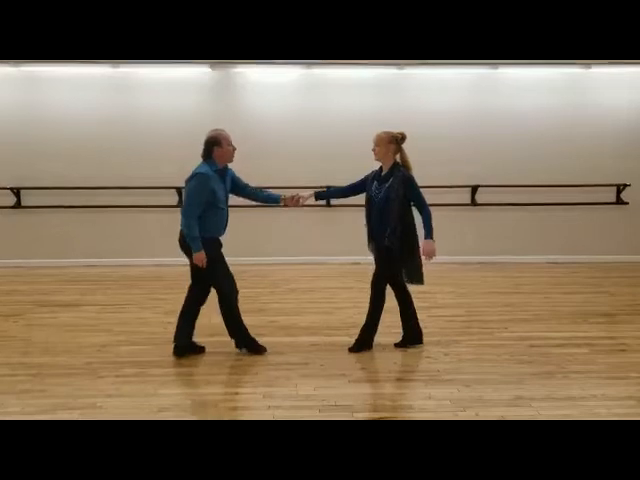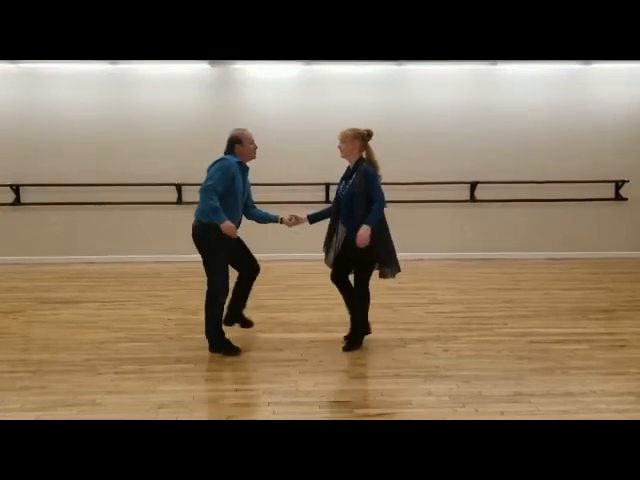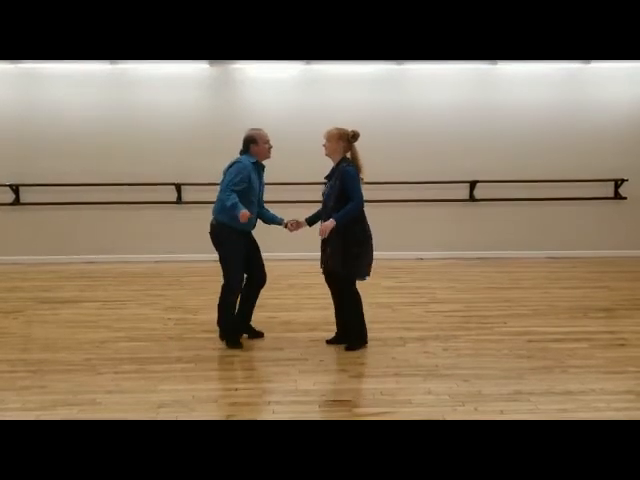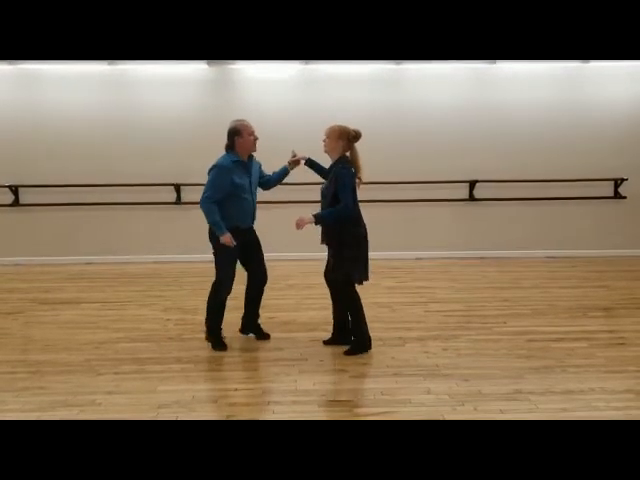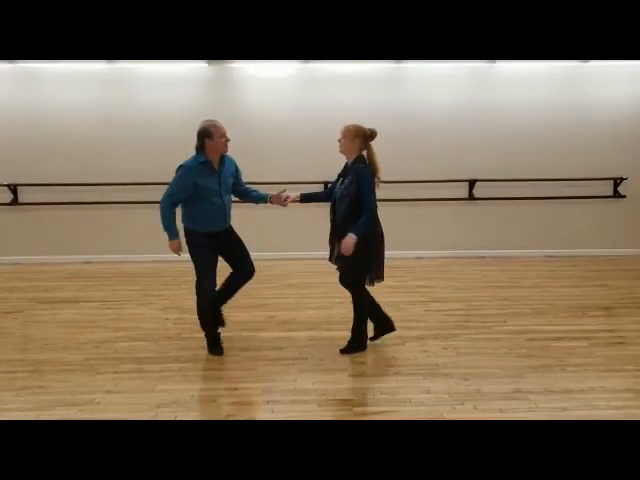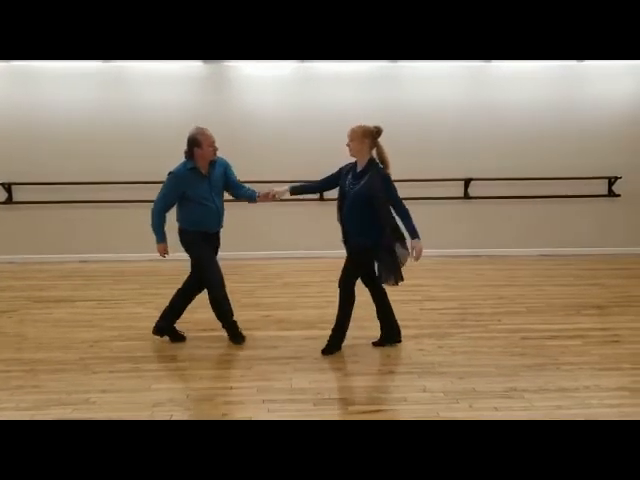
dt=0.7s
person 1, frame 1
left shoulder: (225, 173)
right shoulder: (202, 176)
left elbow: (249, 192)
right elbow: (189, 214)
left wrist: (281, 200)
right wrist: (196, 248)
left hip: (207, 240)
right hip: (199, 242)
left knee: (199, 290)
right knee: (227, 288)
left ankle: (182, 343)
right ankle: (242, 339)
person 1, frame 2
left shoulder: (242, 174)
right shoulder: (225, 166)
left elbow: (250, 210)
right elbow: (207, 194)
left wrist: (279, 219)
right wrist: (222, 221)
left hip: (225, 234)
right hip: (209, 232)
left knee: (251, 268)
right knee: (219, 283)
left ankle: (234, 314)
right ankle: (216, 340)
person 1, frame 3
left shoulder: (258, 171)
right shoulder: (241, 167)
left elbow: (259, 210)
right elbow: (226, 195)
left wrist: (282, 222)
right wrist: (238, 210)
left hip: (243, 233)
right hip: (226, 231)
left knee: (258, 277)
right knee: (234, 281)
left ankle: (241, 323)
right ankle: (227, 331)
person 1, frame 4
left shoulder: (252, 163)
right shoulder: (223, 167)
left elbow: (265, 182)
right elbow: (207, 202)
left wrist: (287, 169)
right wrist: (221, 232)
left hip: (247, 231)
right hip: (226, 234)
left knee: (259, 275)
right knee: (224, 282)
left ankle: (250, 323)
right ankle: (213, 332)
person 1, frame 5
left shoulder: (229, 163)
right shoulder: (189, 169)
left elbow: (242, 191)
right elbow: (168, 203)
left wrist: (269, 198)
right wrist: (173, 236)
left hip: (224, 231)
right hip: (199, 236)
left knee: (245, 270)
right knee: (206, 284)
left ankle: (209, 307)
right ankle: (212, 335)
person 1, frame 6
left shoulder: (221, 165)
right shoulder: (179, 175)
left elbow: (236, 188)
right elbow: (159, 208)
left wrist: (257, 196)
right wrist: (161, 239)
left hip: (213, 234)
right hip: (193, 235)
left knee: (198, 280)
right knee: (215, 280)
left ankle: (164, 324)
right ankle: (230, 326)
person 2, frame 1
left shoulder: (403, 178)
right shoulder: (374, 177)
left elbow: (423, 208)
right elbow: (346, 191)
left wrist: (428, 238)
right wrist: (314, 195)
left hip: (398, 243)
right hip: (382, 242)
left knee: (377, 285)
right knee: (397, 285)
left ankle: (366, 339)
right ankle: (413, 335)
person 2, frame 2
left shoulder: (367, 171)
right shoulder: (348, 174)
left elbow: (379, 202)
right elbow: (336, 208)
left wrist: (368, 226)
right wrist: (306, 219)
left hip: (366, 239)
right hip: (348, 239)
left knee: (360, 284)
right knee: (338, 276)
left ankle: (357, 335)
right ankle: (361, 325)
person 2, frame 3
left shoulder: (348, 170)
right shoulder: (336, 171)
left elbow: (357, 202)
left wrist: (334, 221)
right wrist: (306, 221)
left hip: (352, 237)
right hip: (338, 238)
left knee: (346, 284)
right knee: (333, 280)
left ankle: (359, 336)
right ankle: (345, 332)
person 2, frame 4
left shoulder: (344, 171)
right shoulder: (337, 167)
left elbow: (346, 207)
left wrist: (313, 218)
right wrist: (306, 161)
left hip: (349, 236)
right hip: (339, 236)
left knee: (345, 285)
right knee: (332, 279)
left ankle: (362, 340)
right ankle: (342, 332)
person 2, frame 5
left shoulder: (363, 171)
right shoulder: (347, 170)
left elbow: (370, 209)
right elbow: (329, 194)
left wrist: (354, 234)
right wrist: (299, 197)
left hip: (363, 240)
right hip: (350, 238)
left knee: (355, 285)
right knee: (349, 282)
left ankle: (358, 340)
right ankle: (382, 321)
person 2, frame 6
left shoulder: (379, 175)
right shoulder: (347, 171)
left elbow: (398, 207)
right elbow: (321, 185)
left wrist: (414, 237)
right wrist: (289, 190)
left hip: (368, 241)
right hip: (354, 240)
left knee: (346, 283)
right knee: (372, 283)
left ankle: (337, 339)
right ankle: (391, 332)
